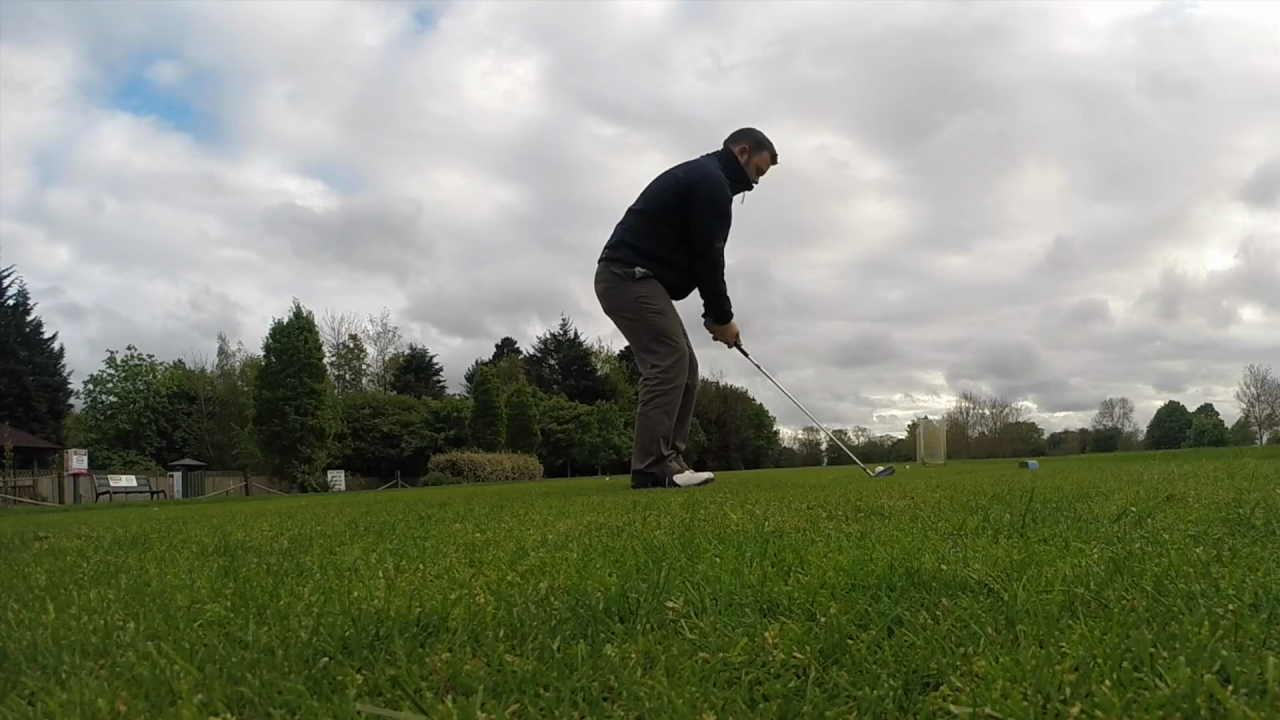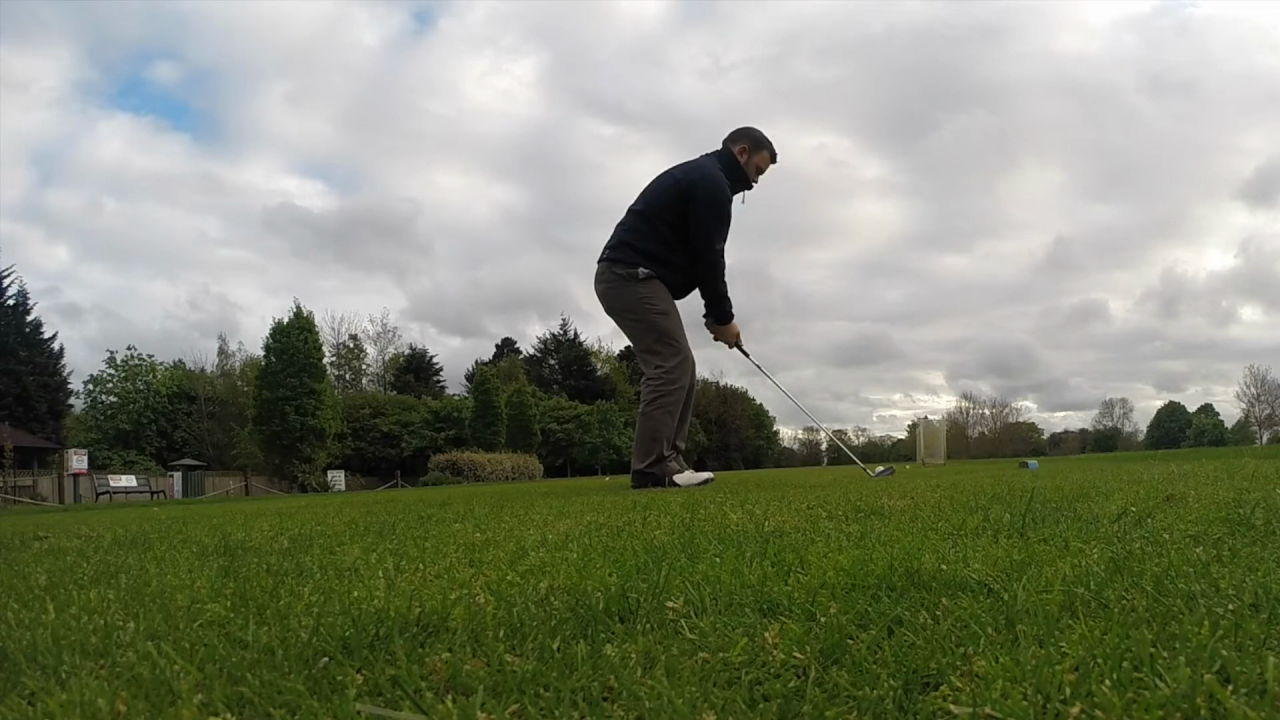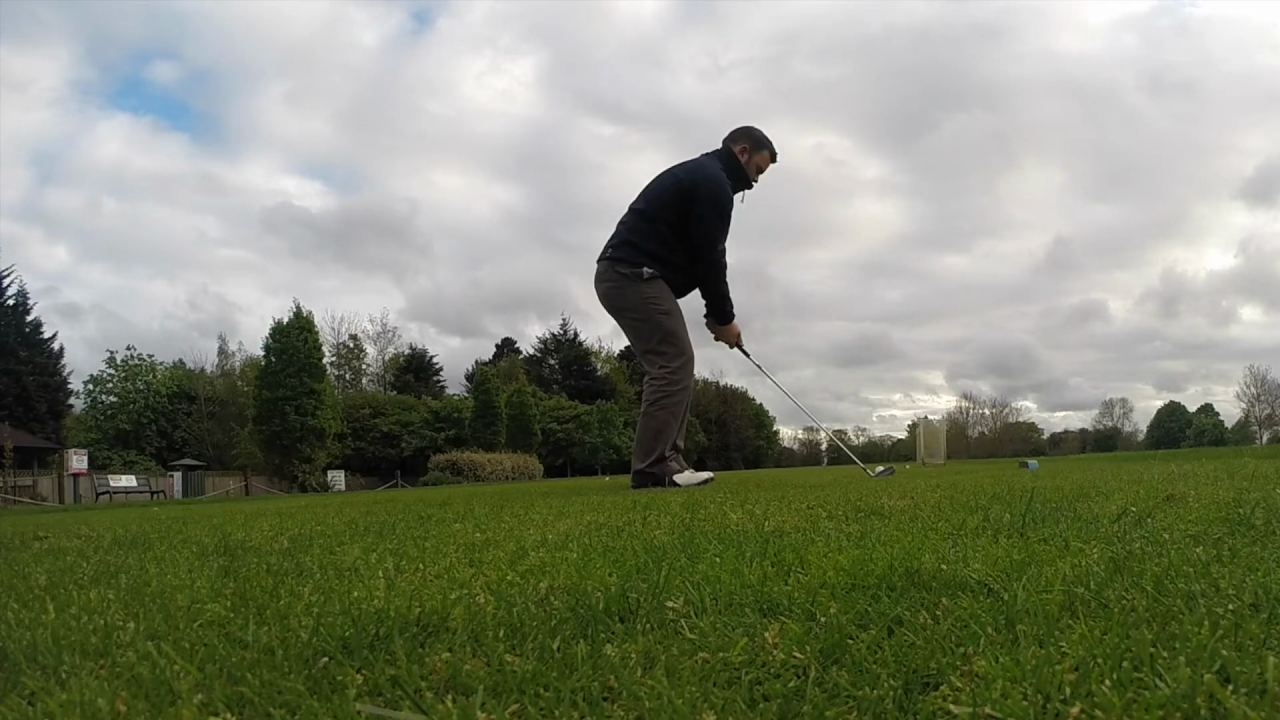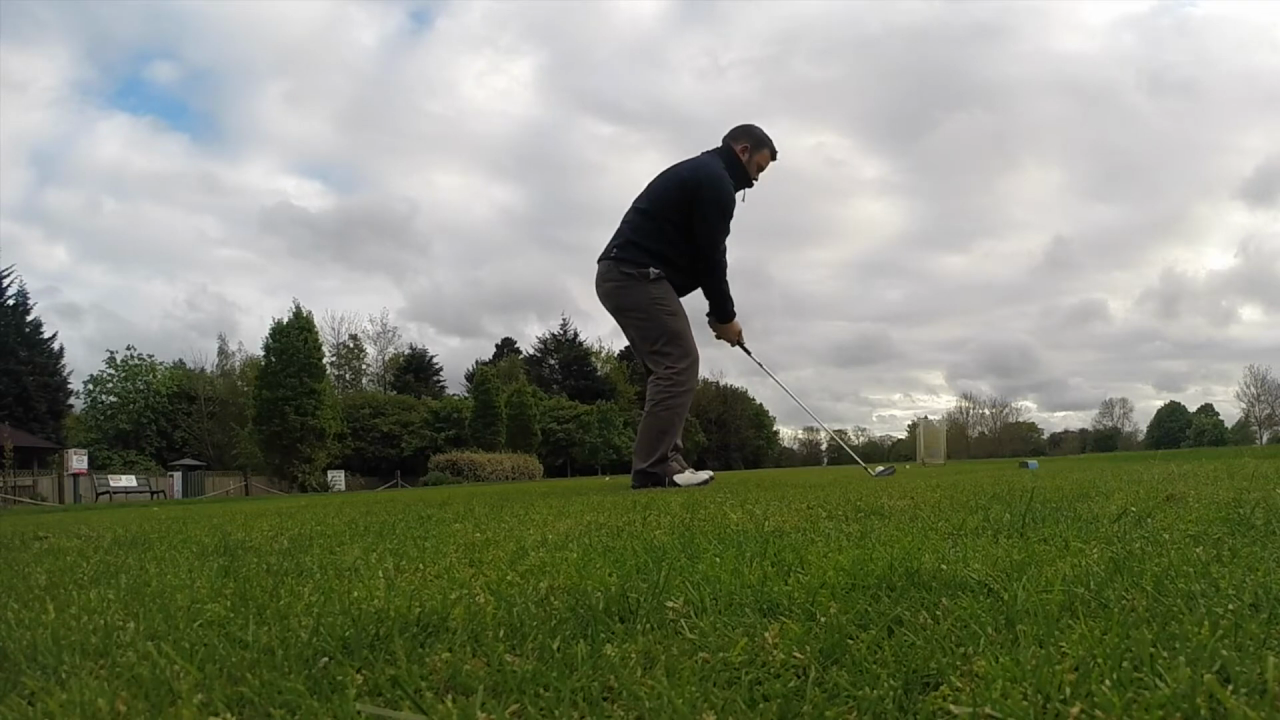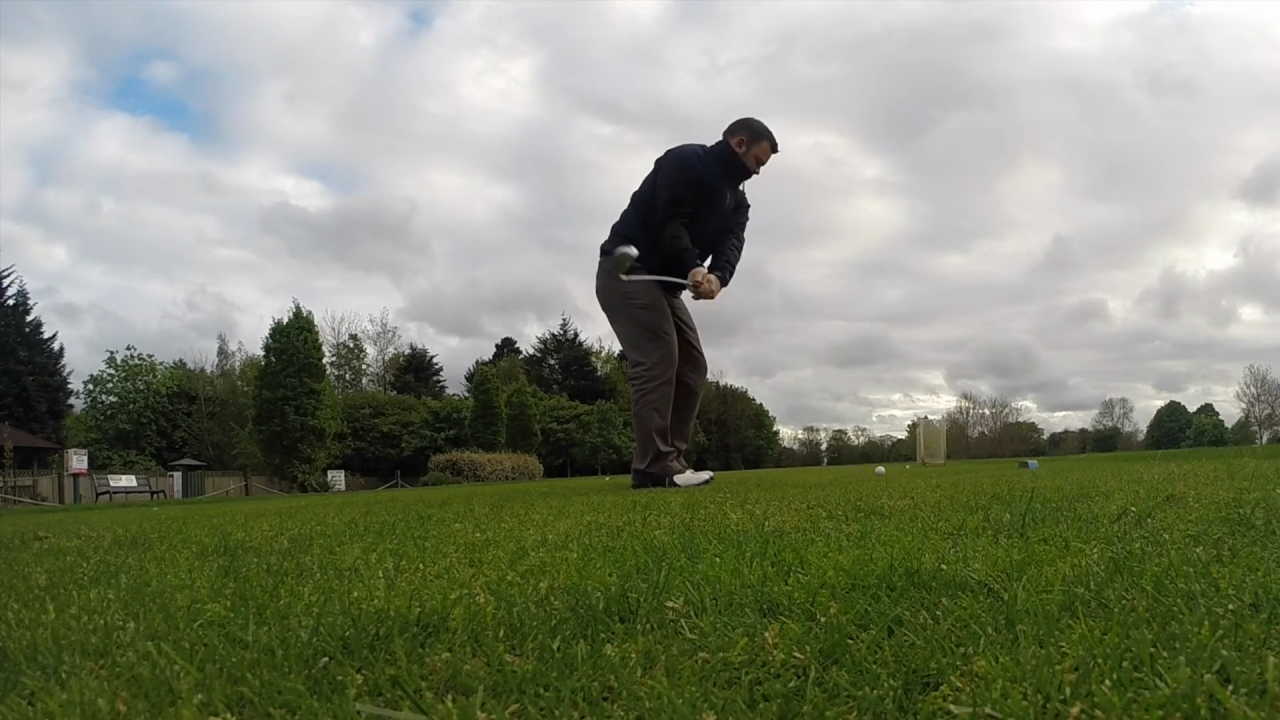
dt=1s
person 1, frame 1
left shoulder: (700, 177)
right shoulder: (711, 182)
left elbow: (699, 254)
right elbow: (707, 257)
left wrist: (715, 314)
right wrist: (722, 317)
left hip: (628, 278)
right hip: (631, 276)
left knee: (683, 367)
right knee: (668, 364)
left ankle: (666, 459)
right ankle: (651, 466)
person 1, frame 2
left shoulder: (698, 176)
right shoulder: (711, 183)
left elbow: (697, 255)
right elbow: (707, 257)
left wrist: (715, 315)
right wrist: (723, 317)
left hip: (624, 277)
right hip: (633, 276)
left knee: (678, 368)
right knee: (671, 365)
left ankle: (665, 460)
right ankle: (651, 467)
person 1, frame 3
left shoulder: (698, 175)
right shoulder: (713, 183)
left elbow: (697, 254)
right elbow: (709, 257)
left wrist: (716, 314)
right wrist: (724, 318)
left hip: (621, 275)
right hip: (635, 276)
left knee: (672, 366)
right knee: (674, 364)
left ankle: (665, 460)
right ankle: (652, 468)
person 1, frame 4
left shoulder: (699, 173)
right shoulder: (715, 181)
left elbow: (702, 254)
right elbow: (710, 256)
left wrist: (718, 313)
right wrist: (725, 316)
left hip: (620, 275)
right hip: (637, 276)
left knee: (670, 367)
right knee: (679, 364)
left ankle: (665, 460)
right ankle: (652, 468)
person 1, frame 5
left shoulder: (735, 198)
right shoulder: (687, 160)
left elbow: (731, 243)
right elbow: (669, 222)
left wrist: (717, 276)
right wrist: (693, 267)
left hip: (663, 281)
right hip: (628, 271)
left knee: (691, 366)
right knee: (658, 360)
left ankle: (669, 458)
right ankle: (653, 467)
